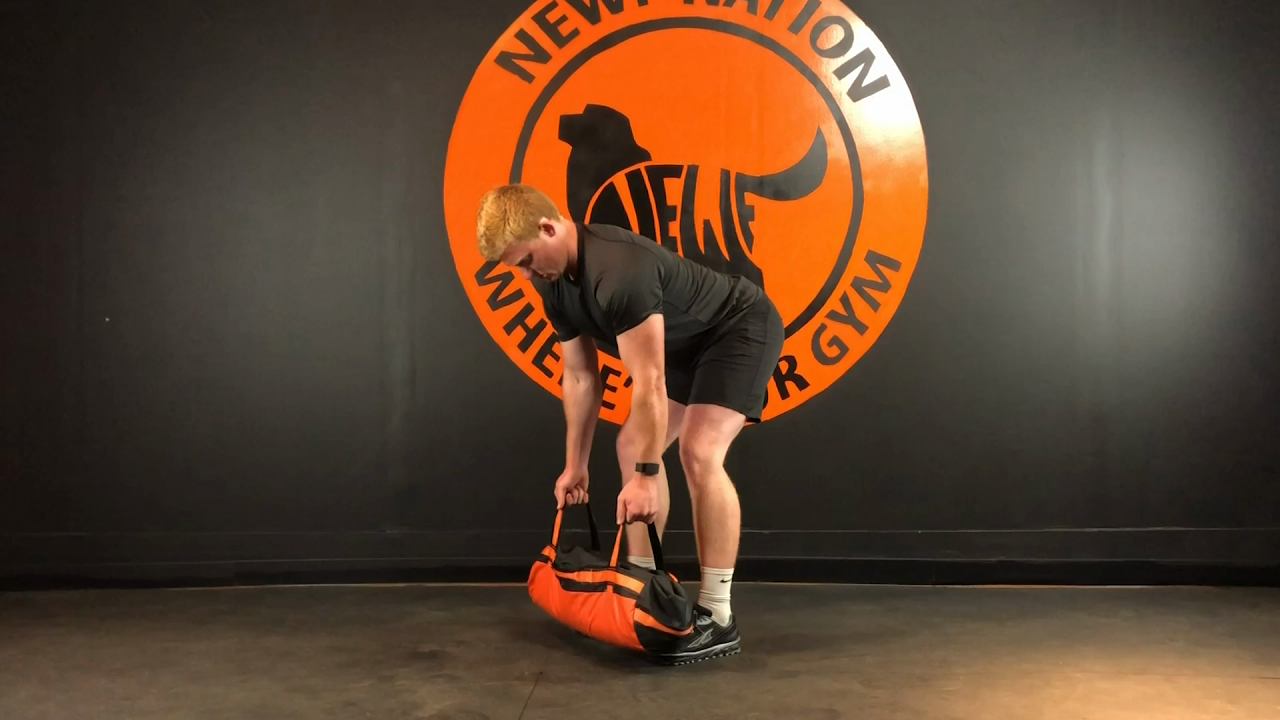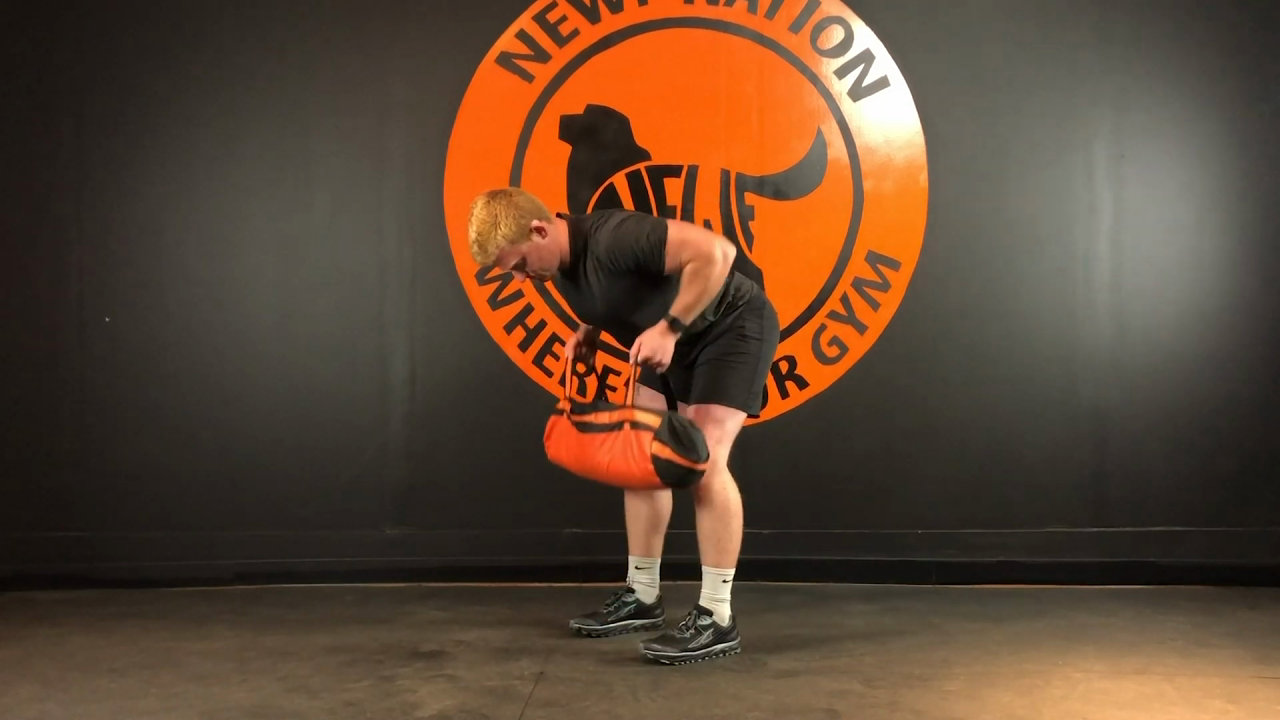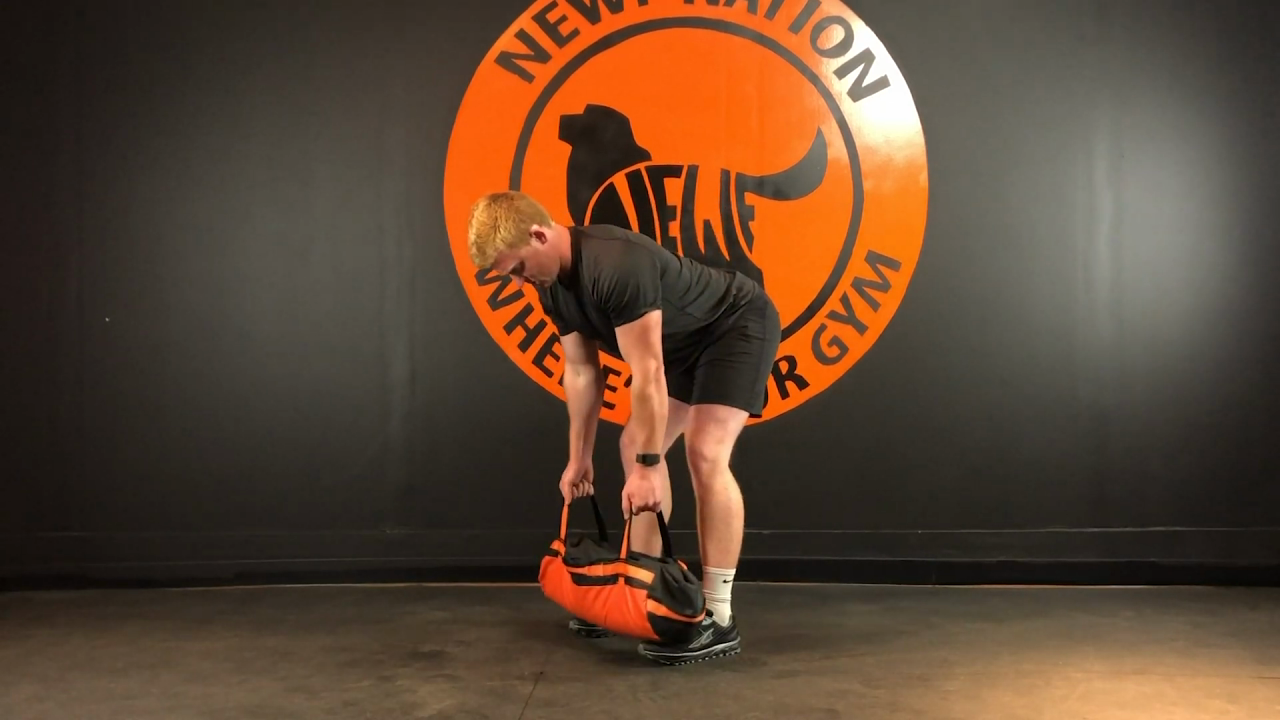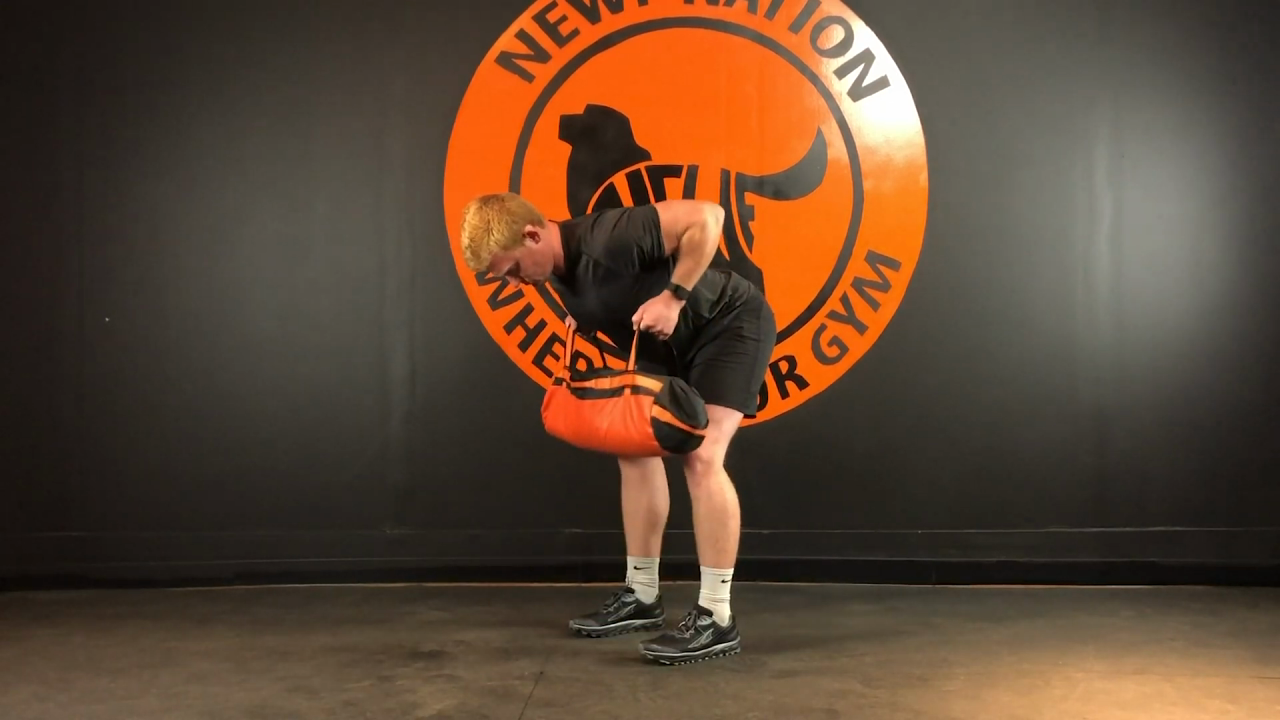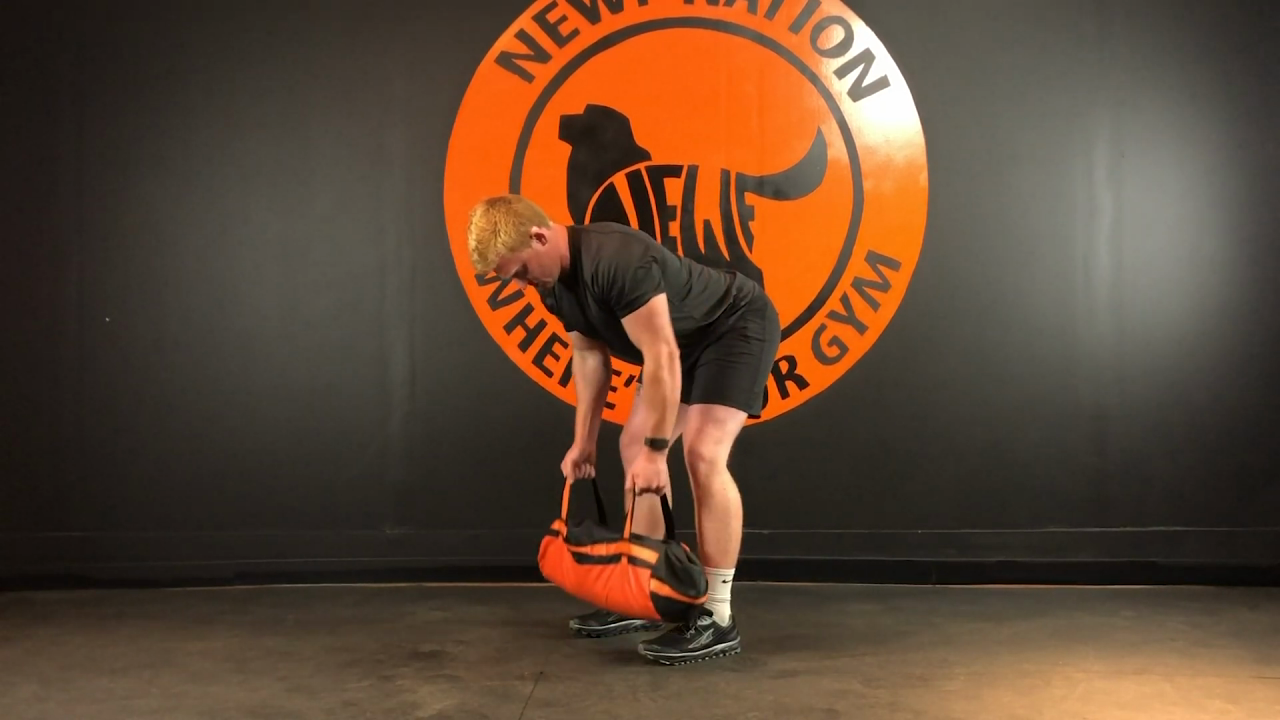
dt=1s
person 1, frame 1
left shoulder: (619, 270)
right shoulder: (554, 282)
left elbow: (648, 385)
right elbow: (580, 376)
left wrist: (646, 475)
right wrist: (575, 465)
left hip: (740, 328)
right hip: (683, 342)
left knee: (700, 454)
right knee: (631, 448)
left ankle: (717, 619)
person 1, frame 2
left shoulder: (614, 239)
right shoulder: (559, 261)
left elbow: (716, 254)
left wrist: (670, 327)
right wrist: (587, 333)
left hip: (733, 324)
right hip: (678, 336)
left knee: (704, 453)
left ankle: (717, 617)
right ankle: (642, 596)
person 1, frame 3
left shoulder: (615, 266)
right shoulder: (552, 283)
left elbow: (647, 372)
right elbow: (580, 370)
left wrist: (647, 467)
right wrist: (579, 459)
left hip: (738, 325)
right hip: (683, 339)
left knee: (706, 455)
right knee: (634, 446)
left ankle: (717, 618)
person 1, frame 4
left shoulder: (607, 238)
right shoulder: (558, 265)
left elbow: (707, 217)
left wrist: (673, 296)
right wrist: (585, 314)
left hip: (730, 324)
right hip: (672, 337)
left knee: (701, 455)
left ankle: (716, 617)
right ankle: (641, 596)
person 1, frame 5
left shoulder: (615, 259)
right shoulder: (555, 284)
left elbow: (661, 358)
right elbow: (590, 356)
left wrist: (657, 449)
right wrist: (584, 441)
left hip: (738, 325)
right hip: (685, 336)
left knee: (703, 455)
right knee: (634, 446)
left ankle: (717, 618)
